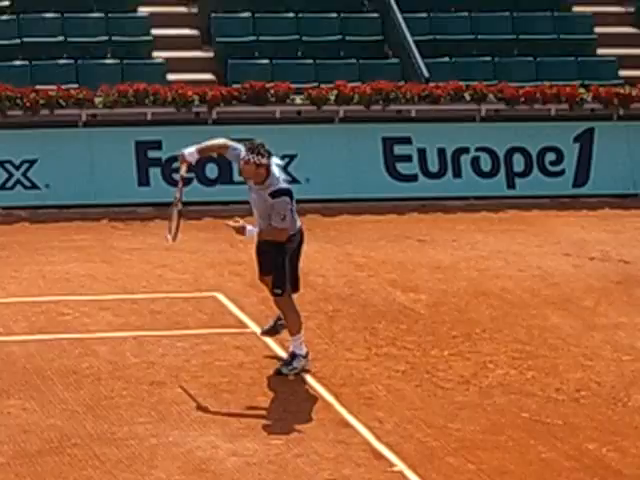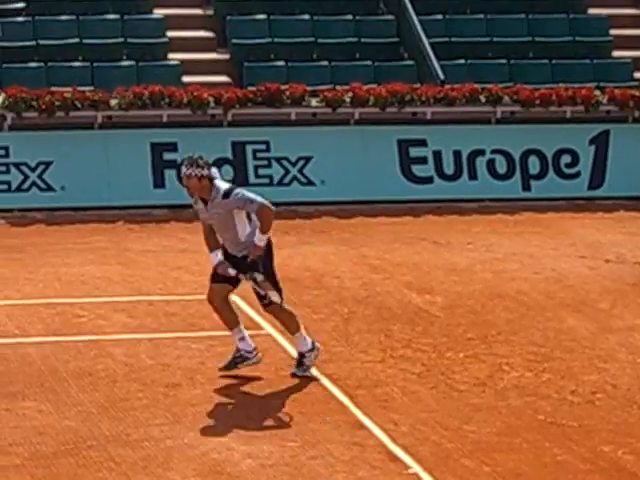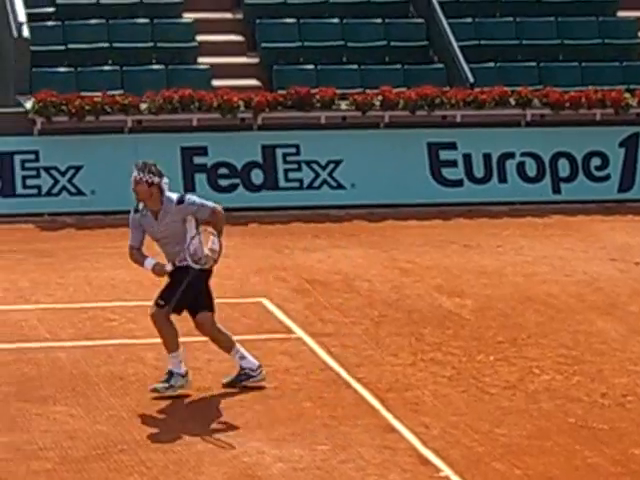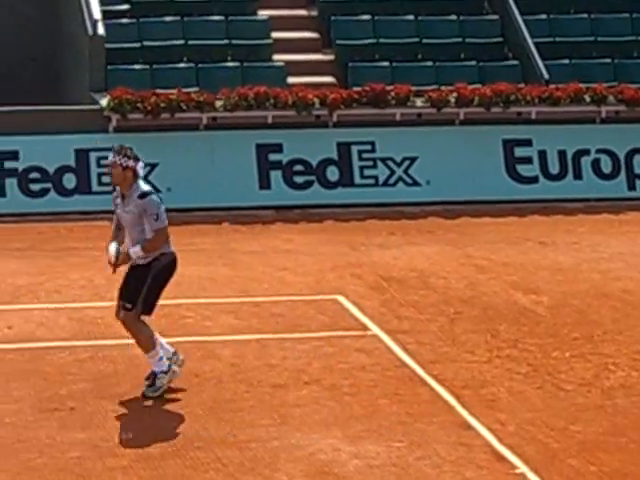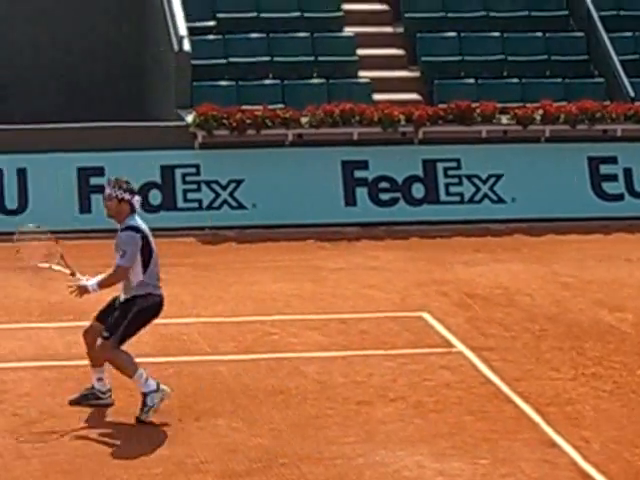
dt=0.3s
person 1, frame 1
left shoulder: (280, 193)
right shoulder: (251, 166)
left elbow: (283, 233)
right elbow: (225, 145)
left wrist: (249, 230)
right wrist: (193, 152)
left hip: (286, 241)
right hip: (265, 238)
left knee: (281, 298)
right knee: (267, 279)
left ankle: (299, 353)
right ankle: (285, 318)
person 1, frame 2
left shoulder: (228, 195)
right shoulder: (197, 200)
left elbow: (266, 210)
left wrist: (260, 242)
right wrist: (216, 259)
left hip: (253, 253)
right hip: (231, 252)
left knee: (272, 307)
right knee: (215, 297)
left ankle: (307, 349)
right ankle: (246, 349)
person 1, frame 3
left shoulder: (181, 203)
right shoulder: (138, 215)
left elbow: (217, 212)
right elbow: (134, 251)
left wrist: (217, 245)
right wrist: (150, 264)
left hip: (194, 269)
right hip: (179, 269)
left knee: (159, 315)
right knee: (206, 326)
left ankle: (178, 372)
right ankle: (249, 367)
person 1, frame 4
left shoulder: (146, 198)
right shoulder: (119, 195)
left elbow: (161, 237)
right elbow: (119, 228)
left wrist: (132, 253)
right wrist: (115, 248)
left hip: (159, 263)
right hip: (141, 262)
left knee: (130, 317)
right knee: (124, 315)
left ankle: (162, 368)
right ankle: (167, 357)
person 1, frame 5
left shoulder: (130, 233)
right shoulder: (132, 228)
left elbow: (119, 274)
left wrist: (91, 286)
right wrist: (96, 280)
left hip: (145, 300)
right hip: (132, 297)
left knee: (105, 347)
right knee: (90, 335)
left ankle: (152, 390)
right ankle: (100, 390)
